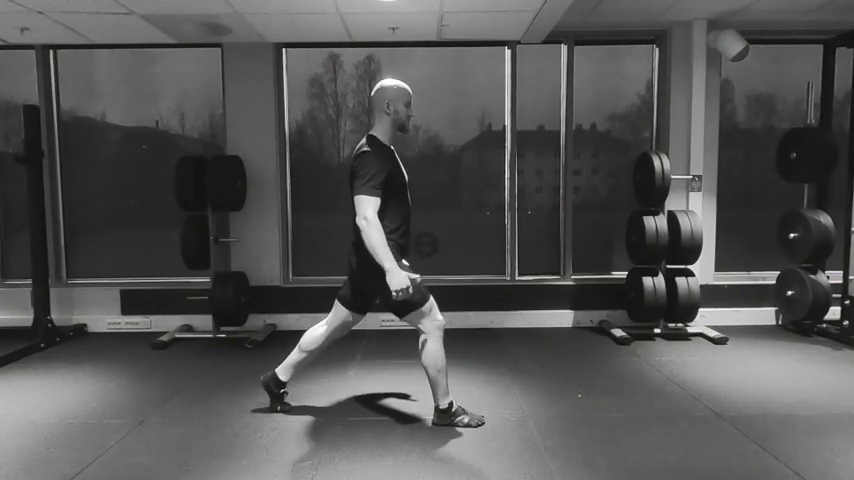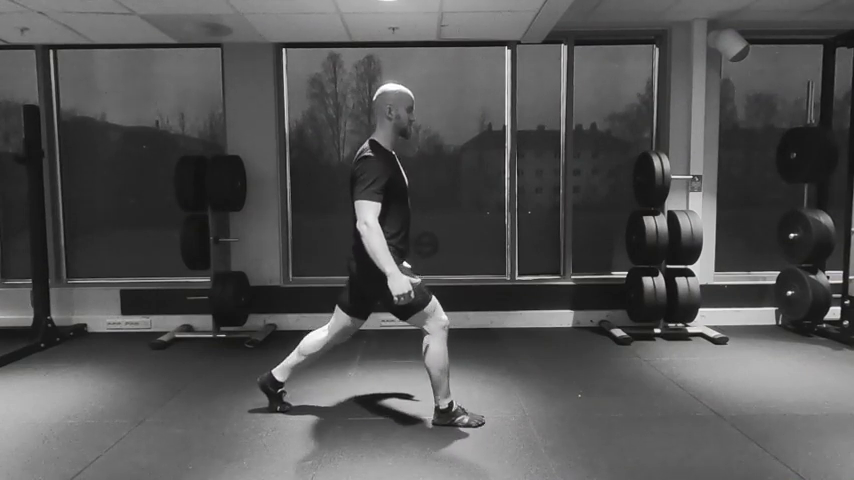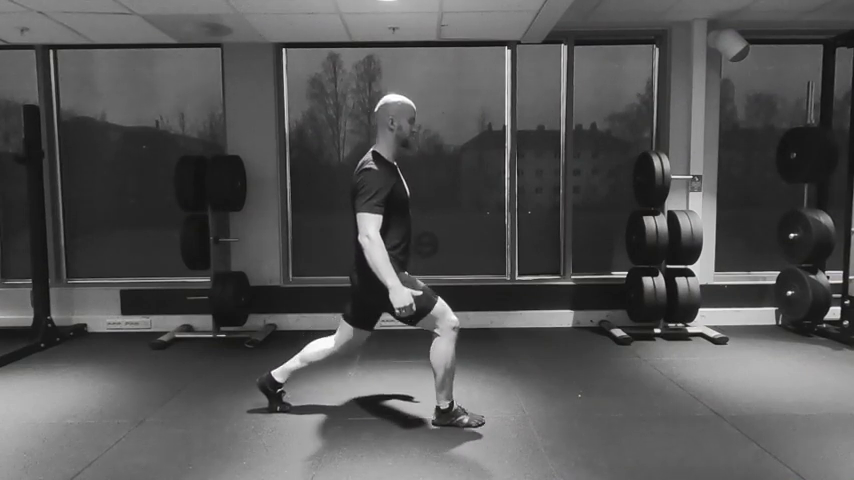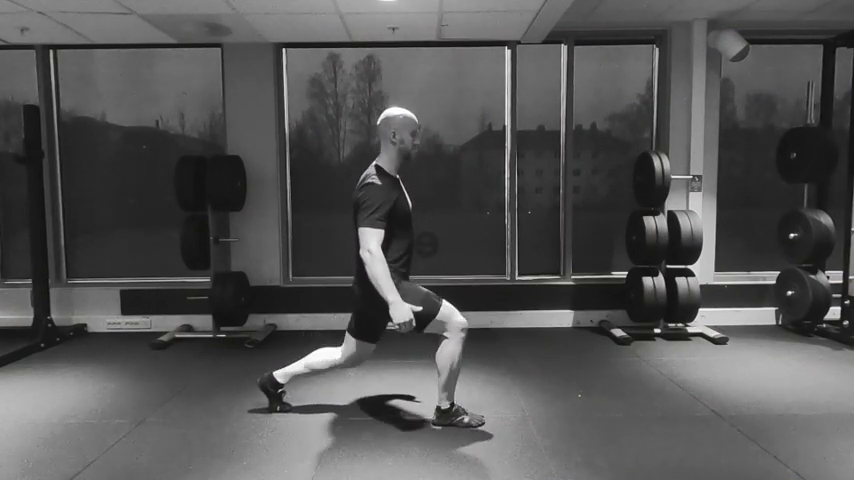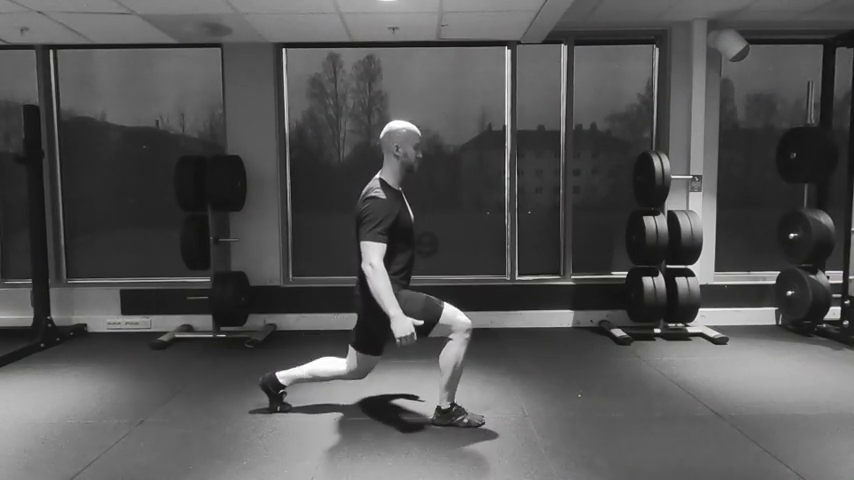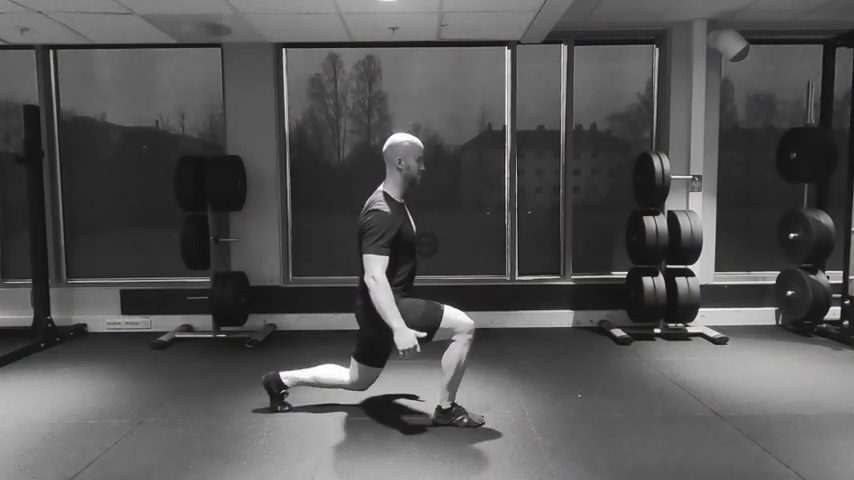
dt=0.2s
person 1, frame 1
left shoulder: (381, 151)
right shoulder: (372, 156)
right elbow: (365, 218)
left wrist: (394, 259)
right wrist: (392, 269)
left hip: (373, 261)
right hip: (379, 262)
left knee: (335, 325)
right knee: (433, 324)
left ankle: (277, 379)
right ankle: (445, 409)
person 1, frame 2
left shoulder: (382, 156)
right shoulder: (373, 161)
right elbow: (366, 224)
left wrist: (396, 263)
right wrist: (394, 274)
left hip: (372, 265)
right hip: (379, 267)
left knee: (336, 331)
right knee: (437, 324)
left ankle: (275, 380)
right ankle: (445, 409)
person 1, frame 3
left shoulder: (385, 166)
right shoulder: (375, 173)
right elbow: (368, 236)
left wrist: (397, 276)
right wrist: (395, 287)
left hip: (375, 276)
right hip: (380, 278)
left knee: (343, 342)
right knee: (447, 325)
left ankle: (274, 379)
right ankle: (445, 410)
person 1, frame 4
left shoulder: (387, 179)
right shoulder: (377, 187)
right elbow: (369, 251)
left wrist: (397, 292)
right wrist: (395, 302)
left hip: (379, 286)
right hip: (384, 287)
left knee: (349, 356)
right knee: (456, 326)
left ankle: (275, 380)
right ankle: (446, 410)
person 1, frame 5
left shoulder: (390, 191)
right shoulder: (379, 201)
right elbow: (371, 265)
left wrist: (395, 309)
right wrist: (396, 316)
left hip: (379, 298)
right hip: (385, 298)
left knee: (353, 368)
right knee: (461, 327)
left ankle: (278, 380)
right ankle: (446, 410)
person 1, frame 6
left shoulder: (392, 202)
right shoulder: (382, 213)
right elbow: (374, 277)
left wrist: (396, 322)
right wrist: (399, 329)
left hip: (383, 308)
right hip: (385, 309)
left knee: (356, 380)
right knee: (464, 327)
left ankle: (280, 380)
right ankle: (446, 410)
